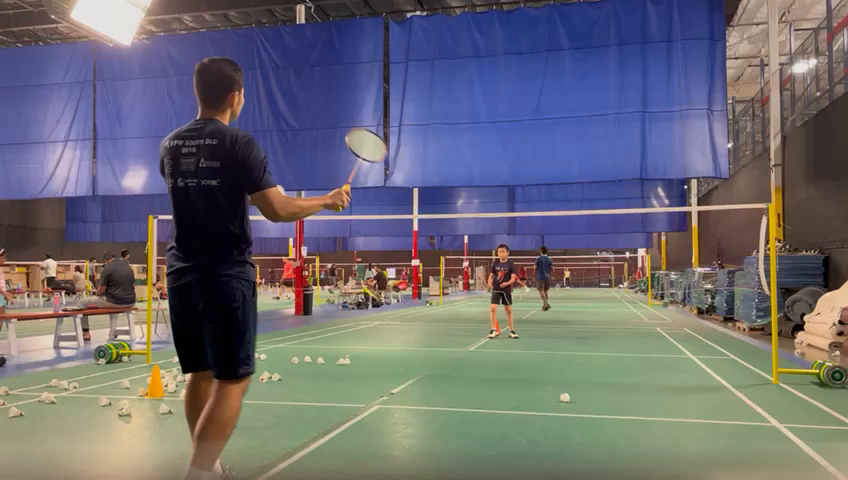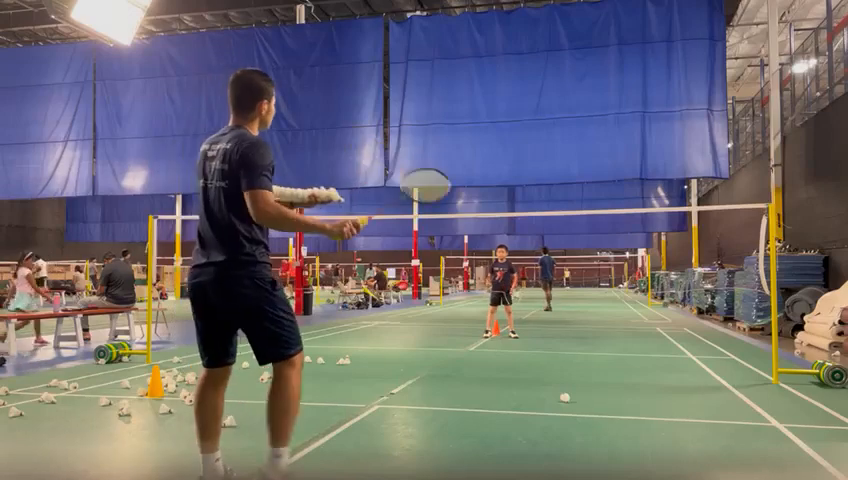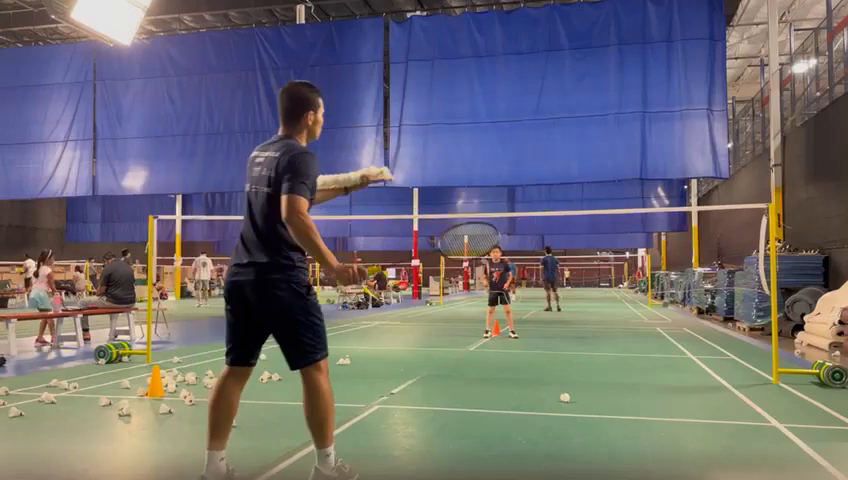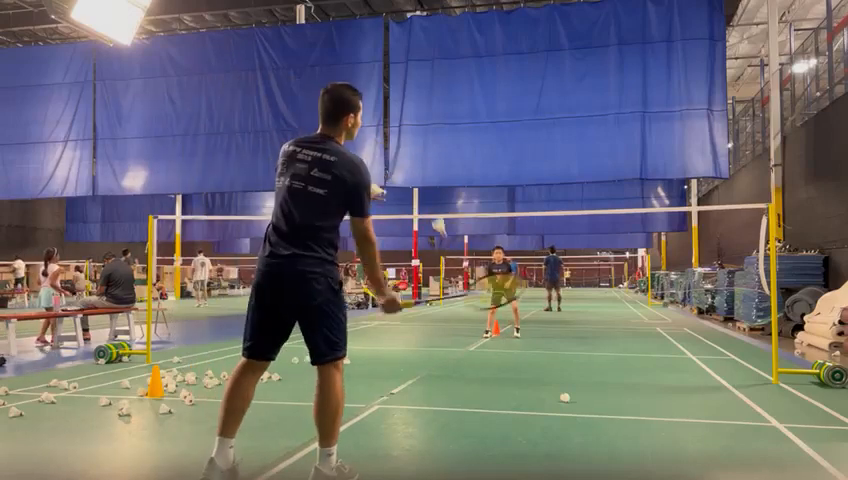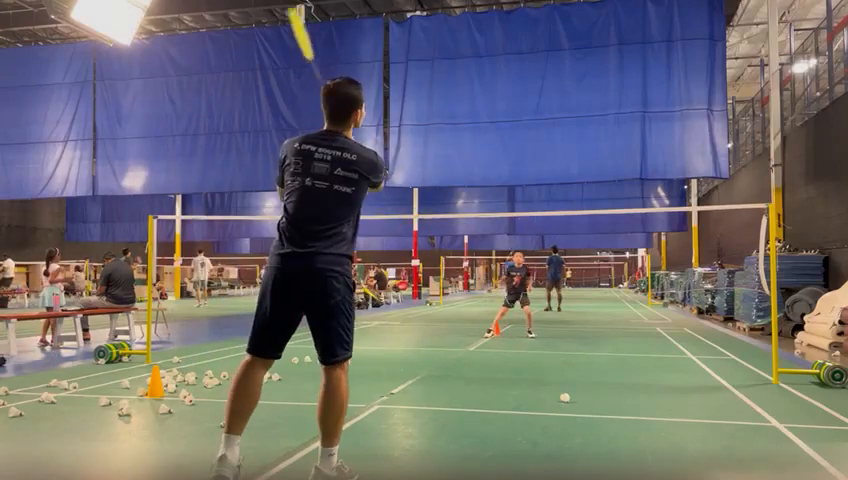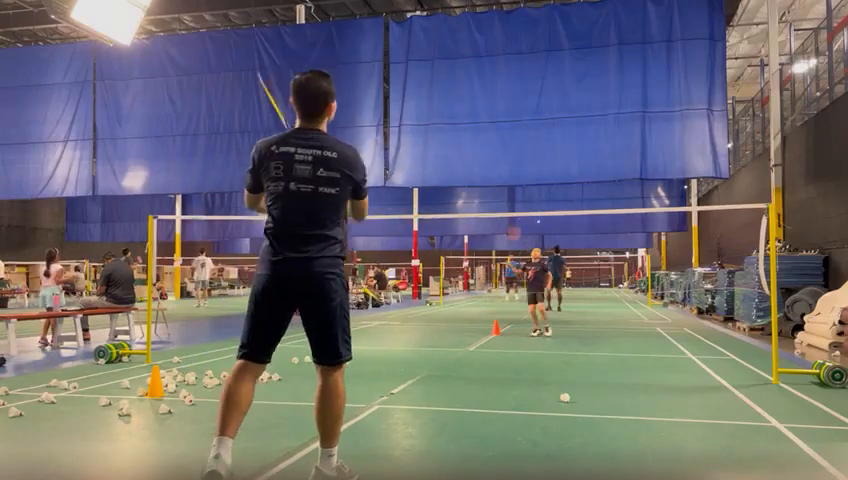
dt=0.3s
person 1, frame 1
left shoulder: (170, 145)
right shoulder: (240, 144)
right elbow: (275, 210)
right wrist: (326, 201)
left hip: (181, 275)
right hip: (225, 277)
left knee: (201, 374)
right knee: (233, 381)
person 1, frame 2
left shoulder: (208, 147)
right shoulder: (253, 147)
right elbow: (261, 212)
left wrist: (299, 200)
right wrist: (327, 227)
left hip: (203, 274)
right hip: (244, 274)
left knee: (215, 371)
right knee: (288, 360)
person 1, frame 3
left shoulder: (259, 154)
right shoulder: (300, 157)
right elbow: (294, 216)
left wrist: (349, 185)
right wrist: (331, 264)
left hip: (240, 276)
right hip: (281, 279)
left knee: (235, 369)
right knee: (314, 368)
person 1, frame 4
left shoulder: (288, 151)
right shoulder: (354, 167)
right elbow: (364, 239)
right wrist: (381, 291)
left hip: (270, 269)
right hip: (315, 275)
left knee: (252, 362)
right knee: (330, 366)
person 1, frame 5
left shoulder: (292, 148)
right shoulder: (369, 161)
left hip: (283, 265)
right hip: (330, 271)
left knee: (256, 359)
right knee: (335, 367)
person 1, frame 6
left shoulder: (265, 150)
right shoulder: (349, 158)
left elbow: (253, 203)
right elbow: (360, 213)
left hip: (274, 270)
right hip: (324, 273)
left knee: (249, 362)
right knee: (330, 369)
